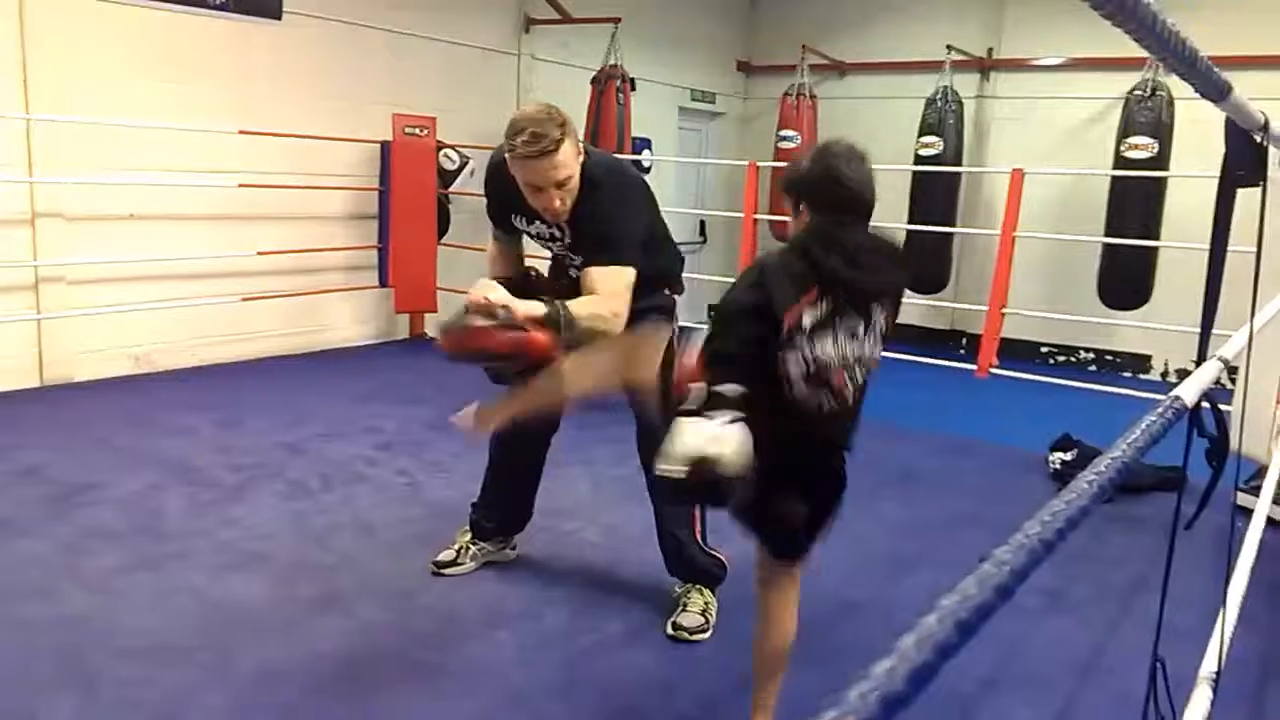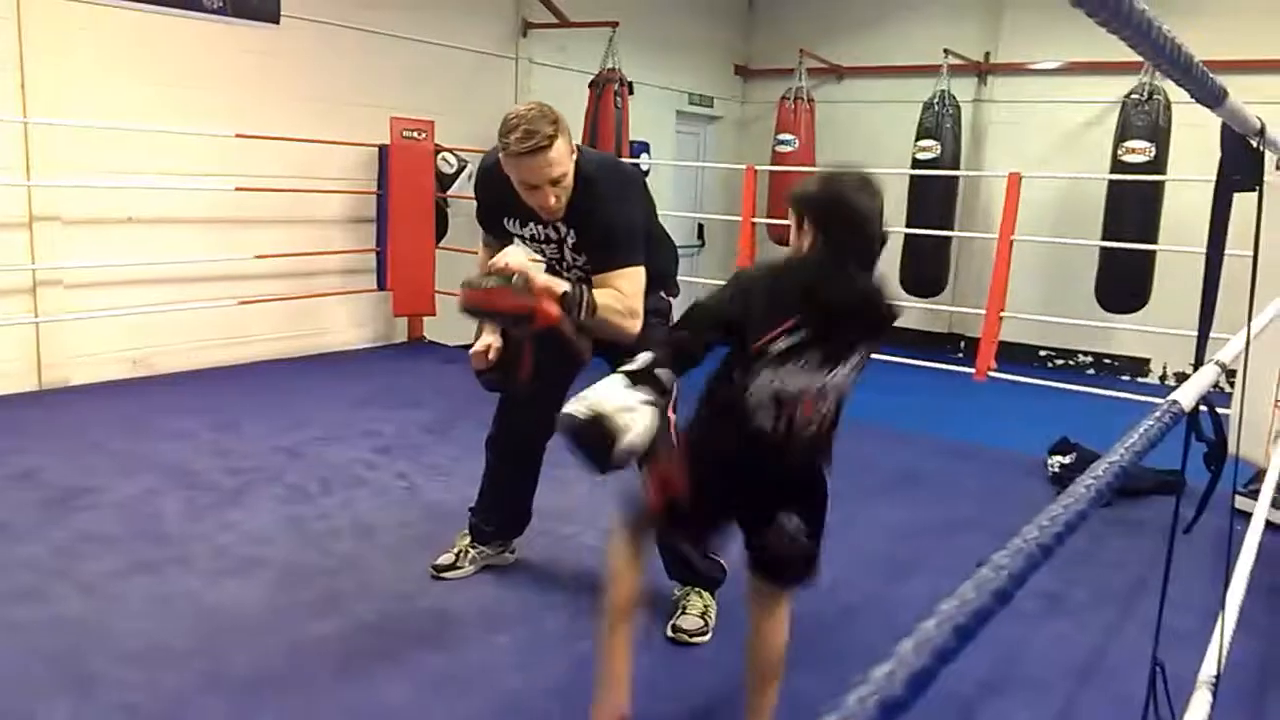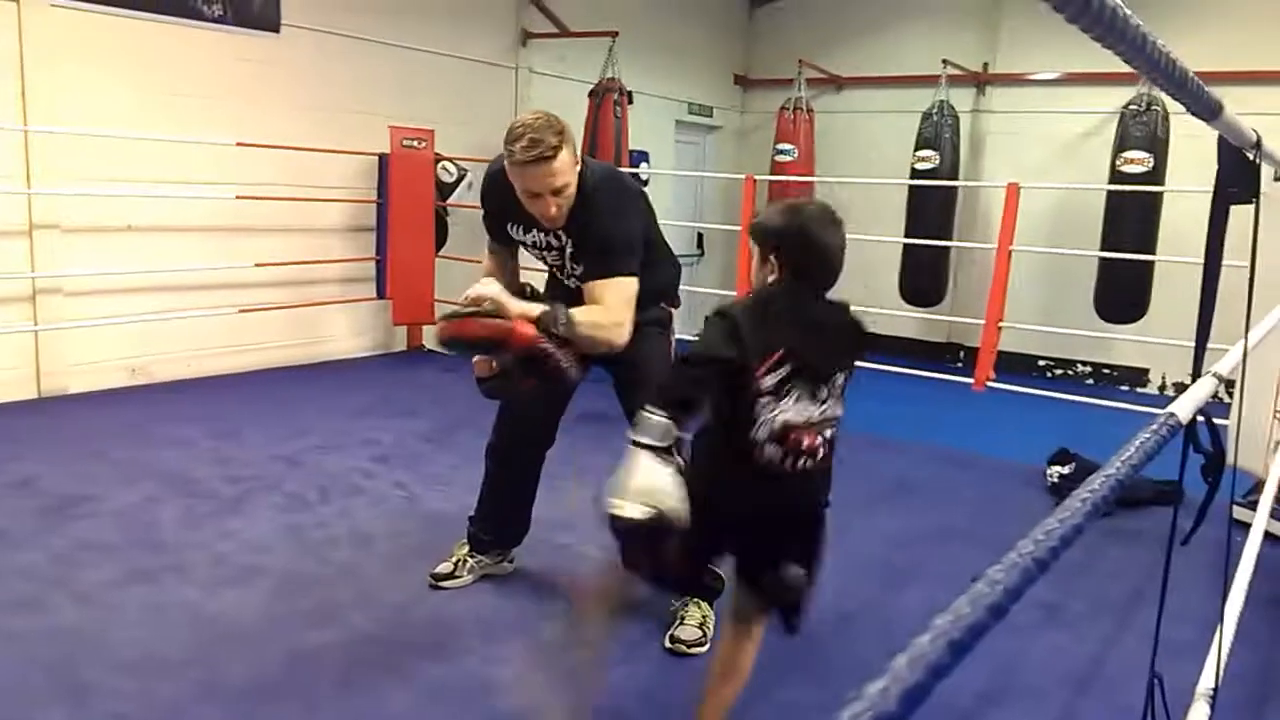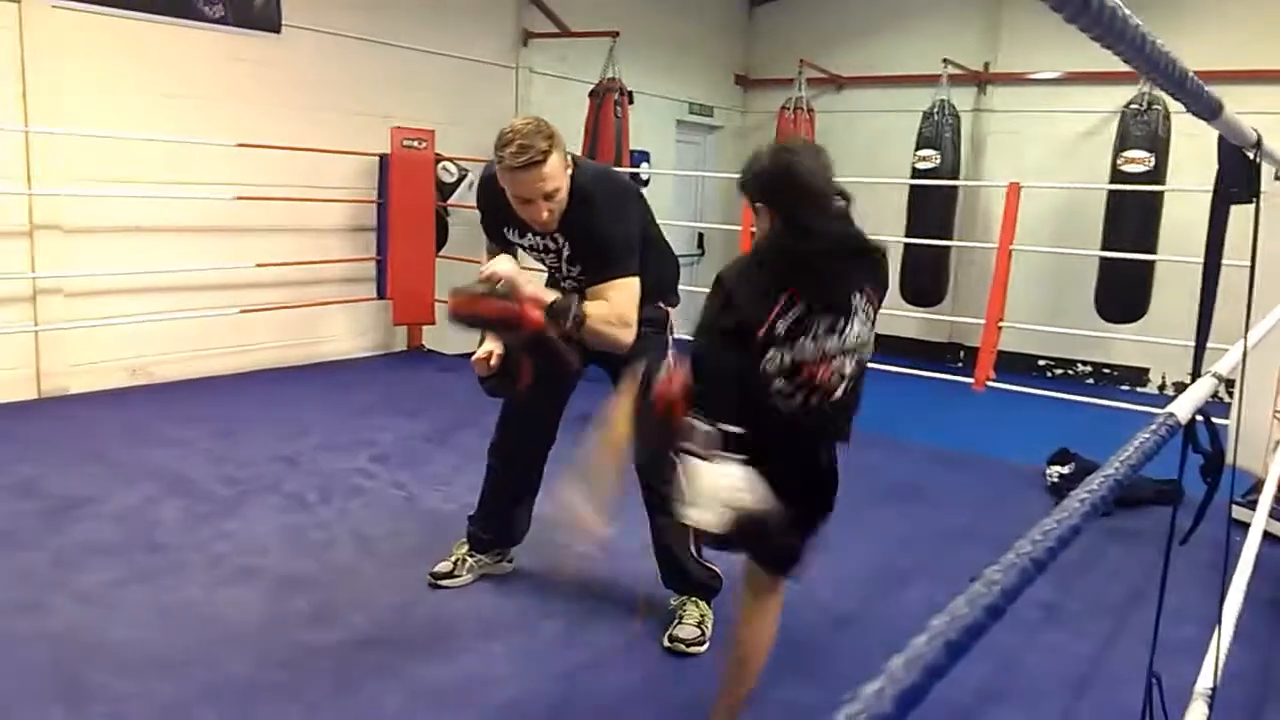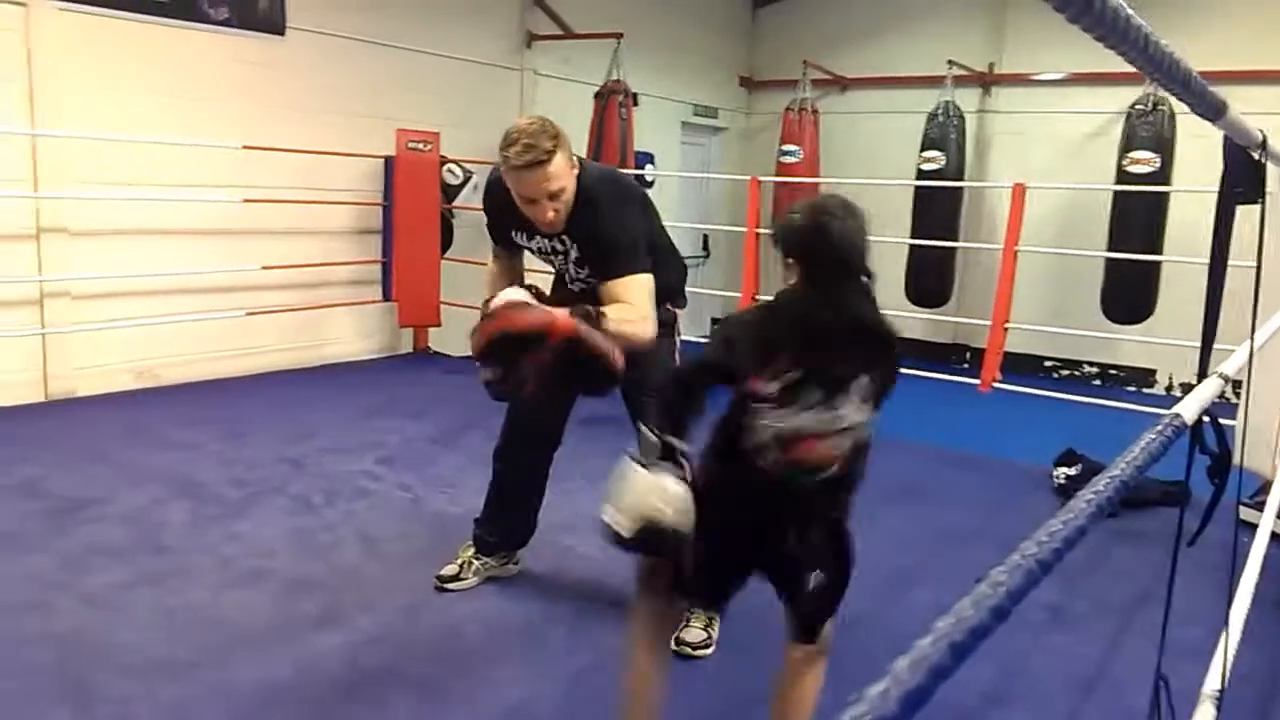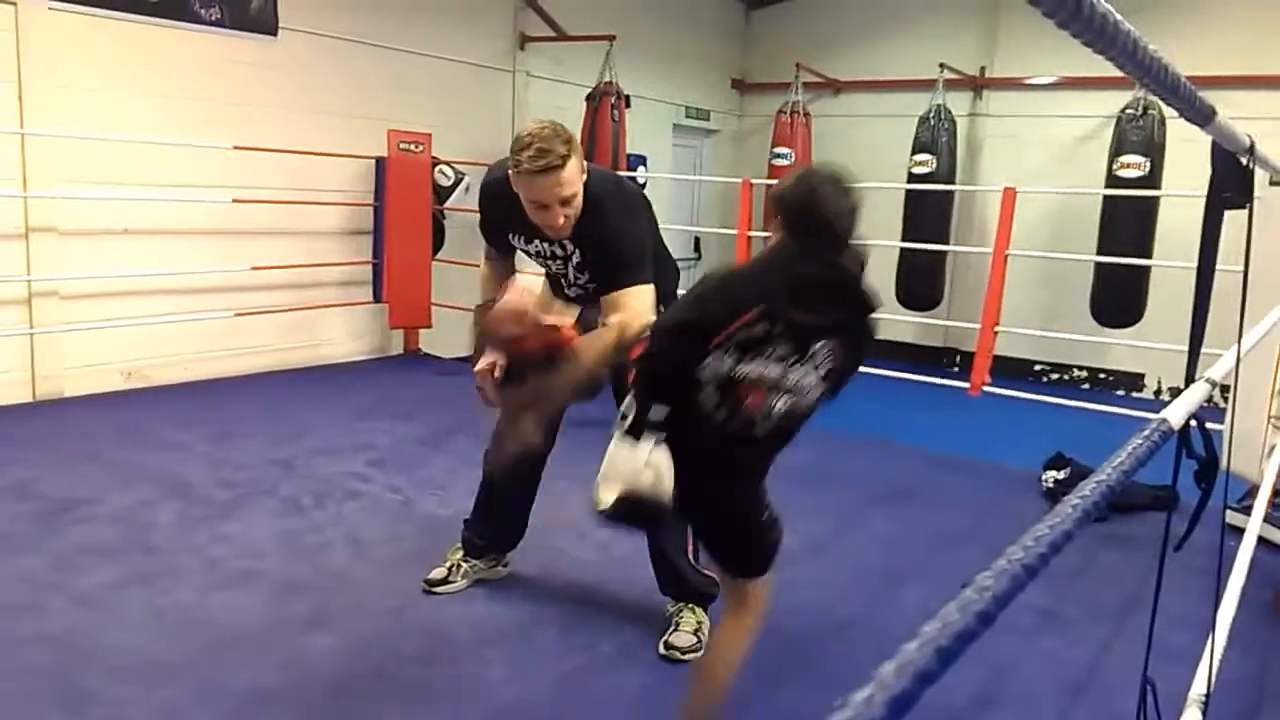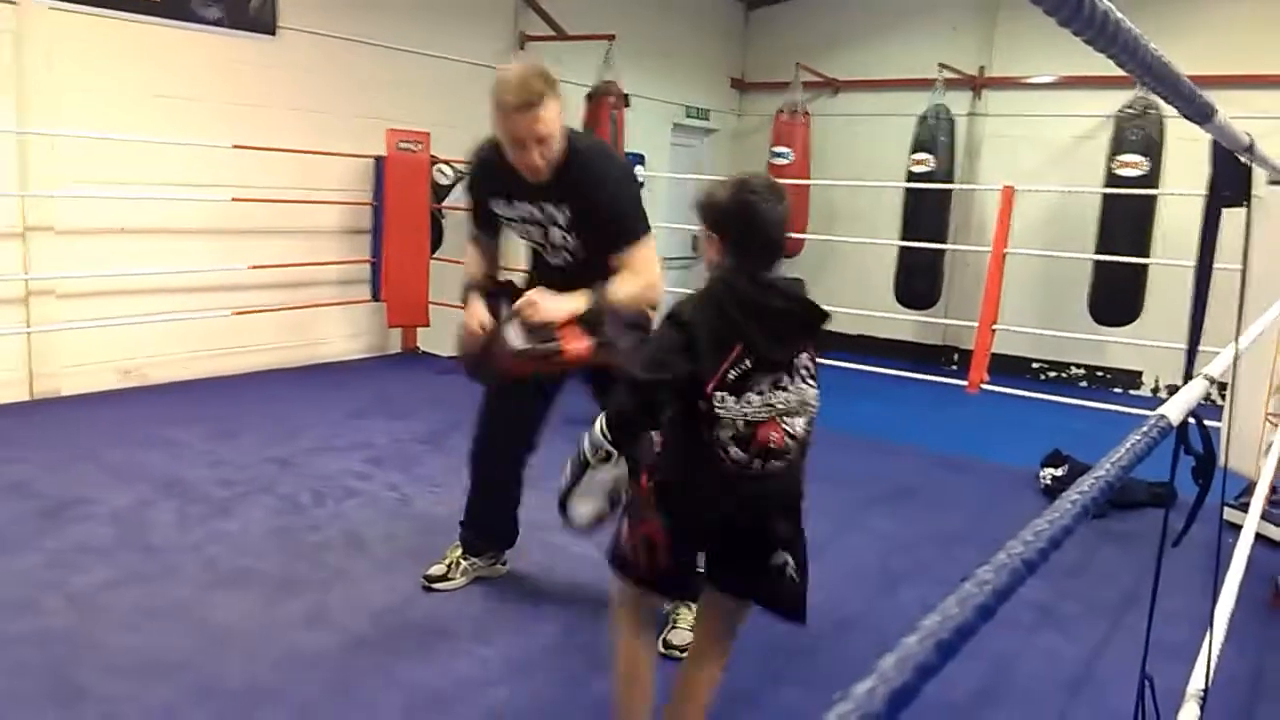
dt=0.3s
person 1, frame 1
left shoulder: (776, 270)
right shoulder: (885, 275)
left elbow: (728, 348)
left wrist: (706, 418)
left hip: (743, 434)
right hip: (817, 464)
left knee: (632, 357)
right knee: (779, 579)
left ankle: (505, 409)
person 1, frame 2
left shoulder: (759, 287)
right shoulder: (869, 316)
left elbow: (689, 340)
left wrist: (628, 387)
left hip: (708, 457)
right hip: (795, 481)
left knee: (634, 538)
right knee: (773, 599)
person 1, frame 3
left shoulder: (743, 321)
right shoulder: (845, 336)
left elbow: (681, 390)
left wrist: (647, 459)
left hip: (716, 496)
right hip: (790, 518)
right knee: (748, 620)
person 1, frame 4
left shoulder: (748, 277)
right shoulder: (870, 264)
left elbow: (710, 380)
left wrist: (705, 457)
right hip: (808, 462)
right knee: (766, 594)
person 1, frame 5
left shoulder: (761, 326)
right shoulder: (877, 341)
left elbow: (683, 390)
left wrist: (656, 469)
left hip: (726, 500)
right hip: (823, 519)
left knee: (656, 592)
right knee: (809, 645)
person 1, frame 6
left shoulder: (734, 287)
right shoulder: (854, 320)
left elbow: (664, 353)
left wrist: (637, 428)
left hip: (683, 444)
right hip: (732, 476)
right knee: (746, 605)
person 1, frame 7
left shoulder: (697, 316)
right shoulder: (802, 318)
left elbow: (638, 399)
left wrist: (592, 462)
left hip: (686, 495)
right hip: (768, 510)
left knee: (632, 610)
right knee: (717, 633)
person 2, frame 1
left shoulder: (616, 190)
right shoulder: (501, 173)
left elbow: (609, 316)
right elbow: (505, 241)
left wrist: (523, 309)
right wrist: (501, 314)
left hip: (642, 295)
right hip: (569, 287)
left knee: (659, 431)
right knee: (523, 411)
left ankle: (697, 579)
right ankle: (491, 533)
person 2, frame 2
left shoulder: (613, 188)
right shoulder: (492, 176)
left elbow: (626, 319)
right elbow: (495, 249)
left wrist: (543, 283)
right wrist: (493, 328)
left hip: (635, 297)
right hip: (559, 291)
right knee: (517, 415)
left ankle: (696, 582)
right ankle: (490, 537)
person 2, frame 3
left shoulder: (613, 199)
right shoulder: (496, 185)
left elbow: (613, 328)
right elbow: (500, 254)
left wrist: (520, 310)
left hip: (638, 312)
right hip: (565, 299)
right knee: (516, 425)
left ankle: (694, 592)
right ankle: (490, 546)
person 2, frame 4
left shoulder: (606, 198)
right shoulder: (492, 190)
left elbow: (618, 330)
right elbow: (499, 257)
left wrist: (531, 294)
right wrist: (497, 334)
left hip: (637, 308)
right hip: (565, 299)
left knee: (653, 443)
right knee: (519, 423)
left ankle: (693, 591)
right ankle: (489, 545)
person 2, frame 5
left shoulder: (613, 200)
right shoulder: (499, 193)
left elbow: (636, 325)
right elbow: (506, 260)
left hip: (644, 308)
right hip: (571, 302)
right knee: (525, 427)
right ankle: (495, 547)
person 2, frame 6
left shoulder: (620, 209)
right shoulder: (498, 191)
left elbow: (631, 328)
right elbow: (497, 264)
left wrist: (553, 316)
right wrist: (493, 344)
left hip: (638, 319)
right hip: (562, 311)
right knee: (516, 431)
left ankle: (690, 598)
right ankle: (481, 551)
person 2, frame 7
left shoulder: (601, 170)
right shoulder: (485, 167)
left elbow: (647, 281)
right elbow: (483, 245)
left wrist: (574, 304)
right wrist: (477, 300)
left hip: (615, 309)
right hip: (540, 303)
right knee: (498, 431)
right ankle: (483, 547)
